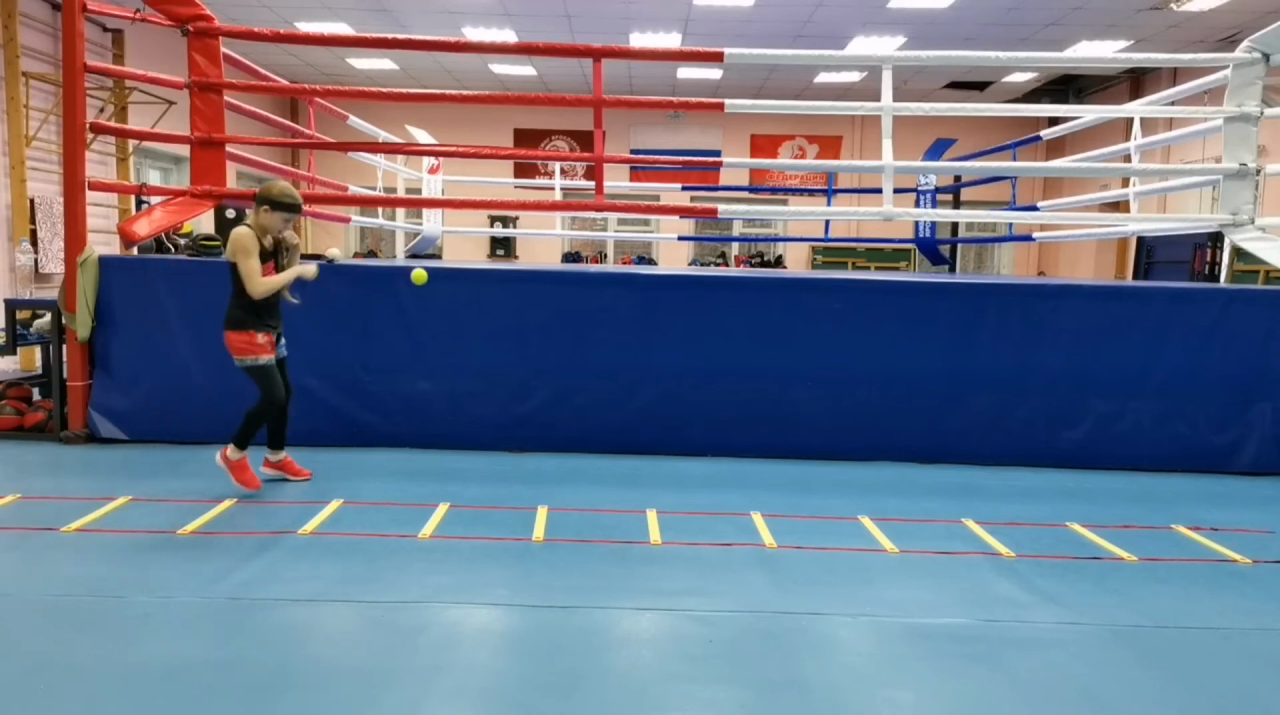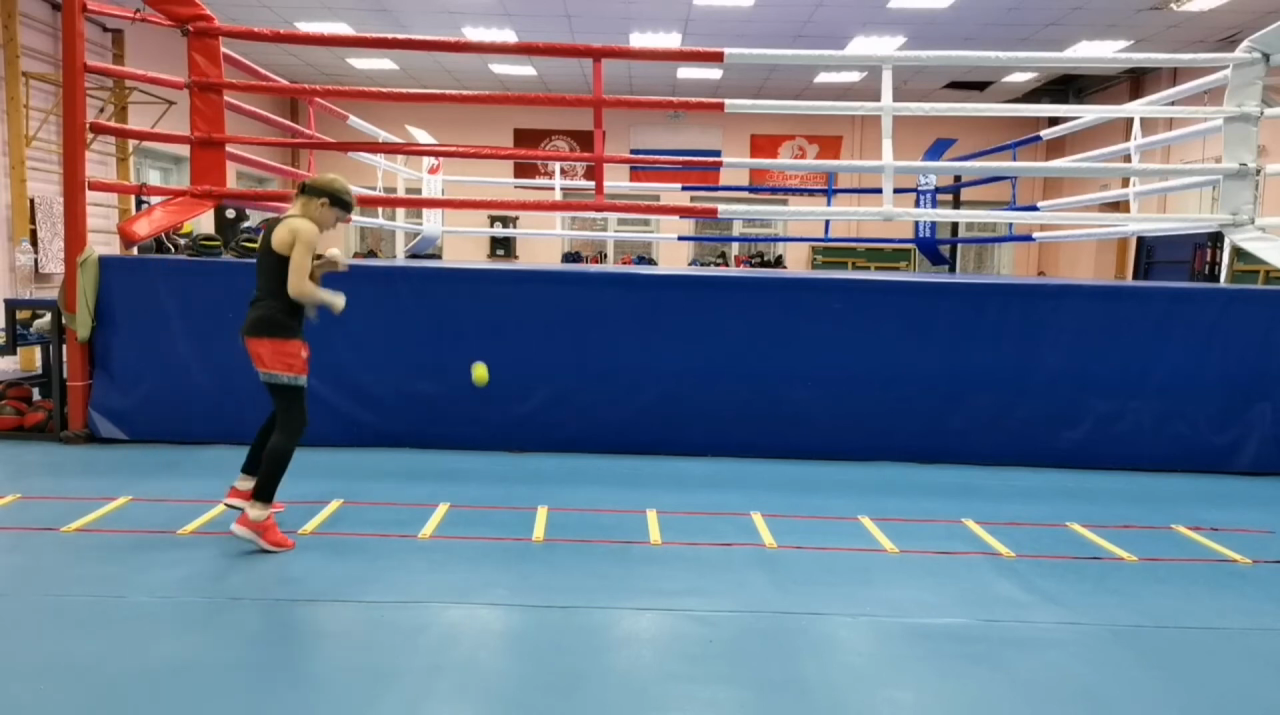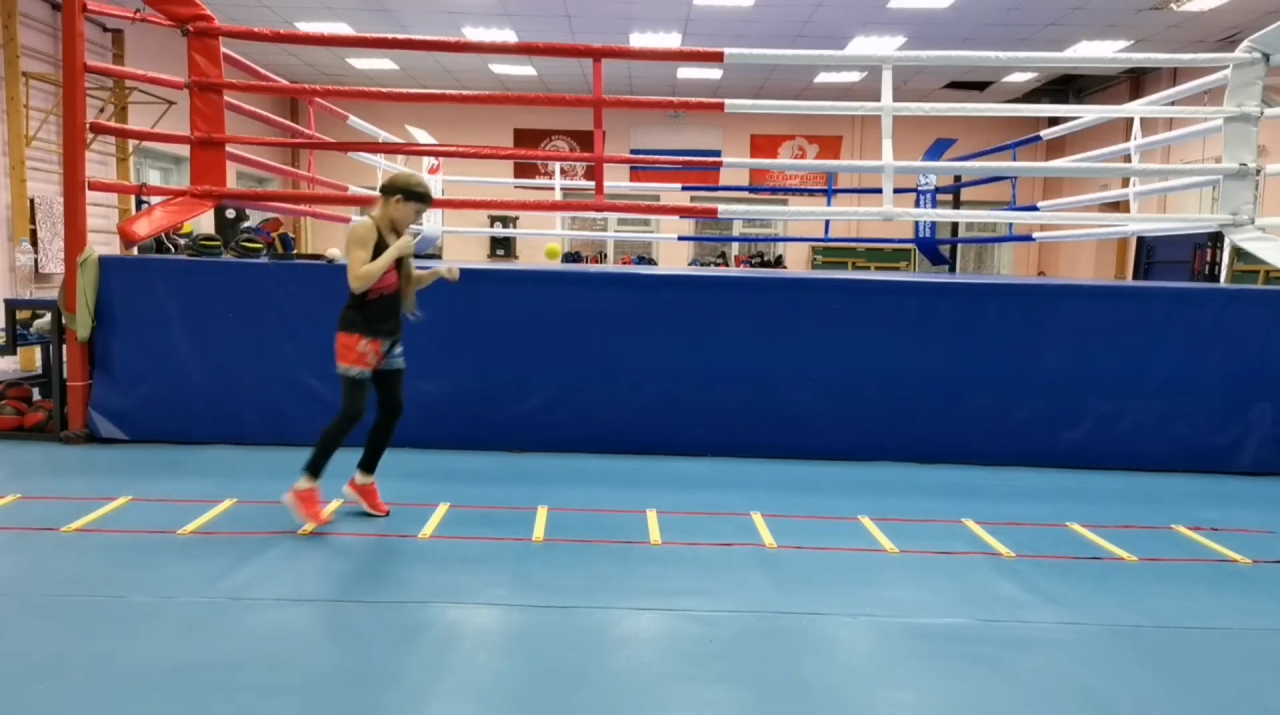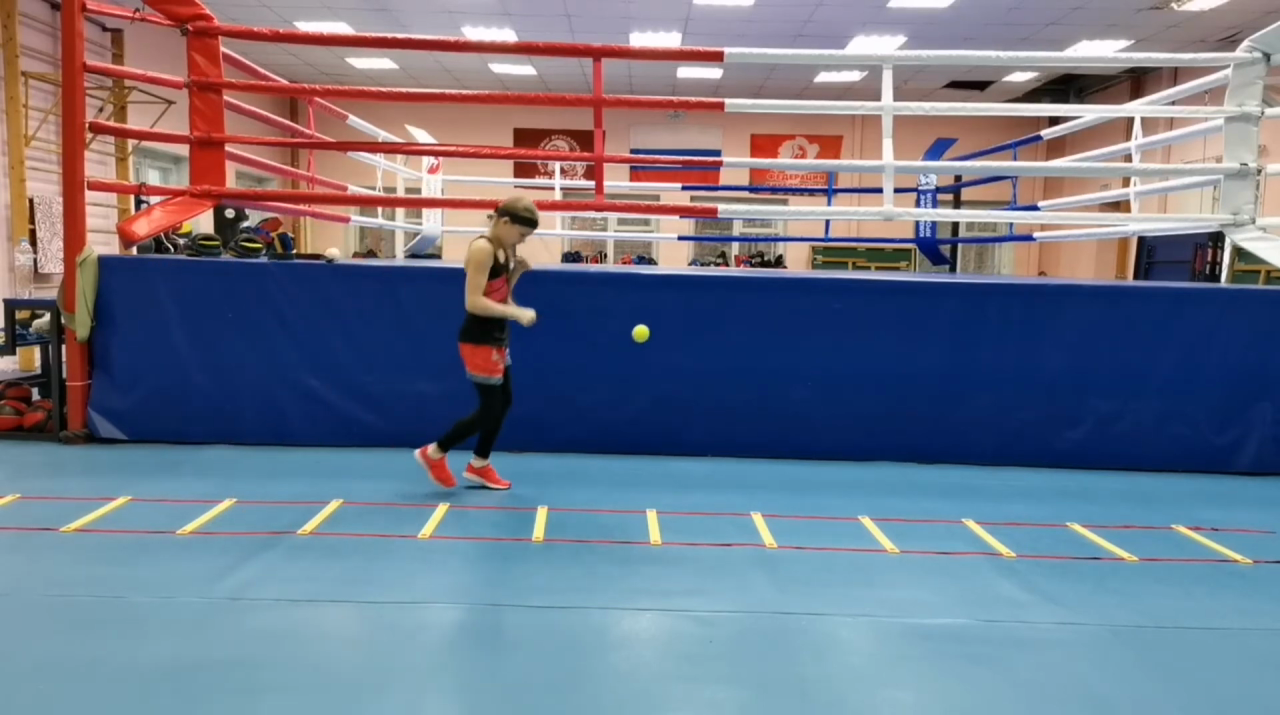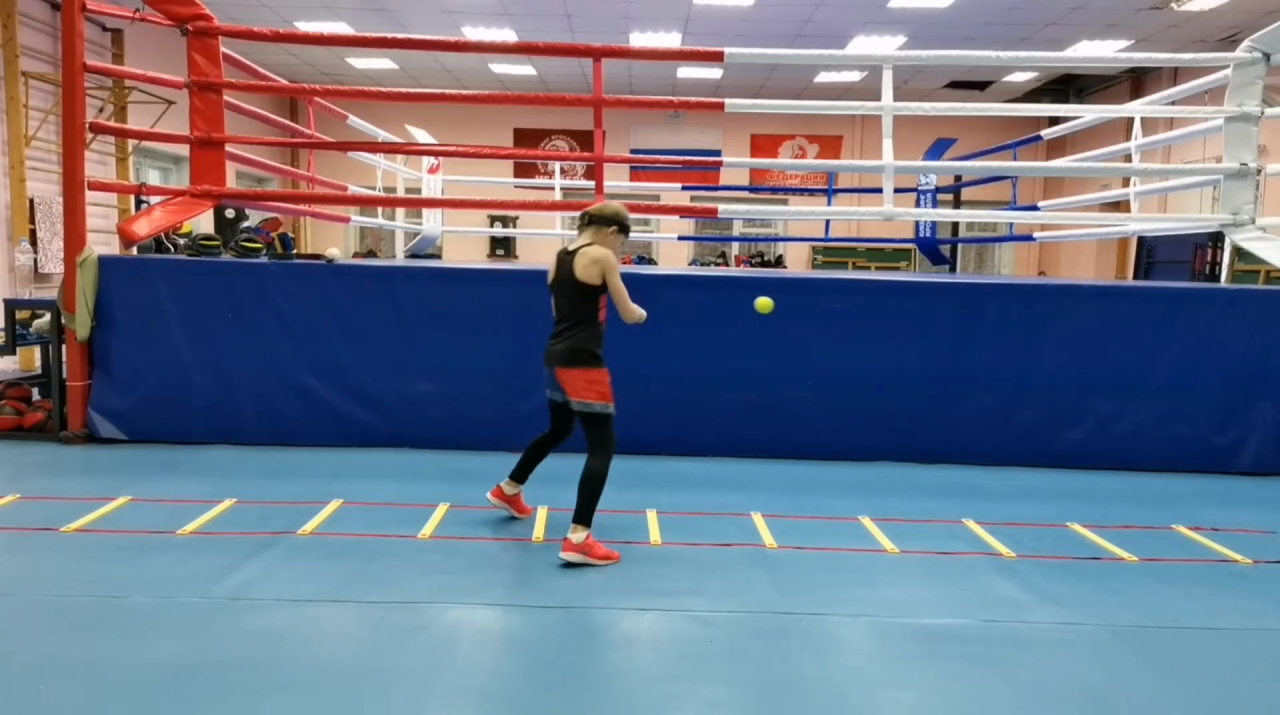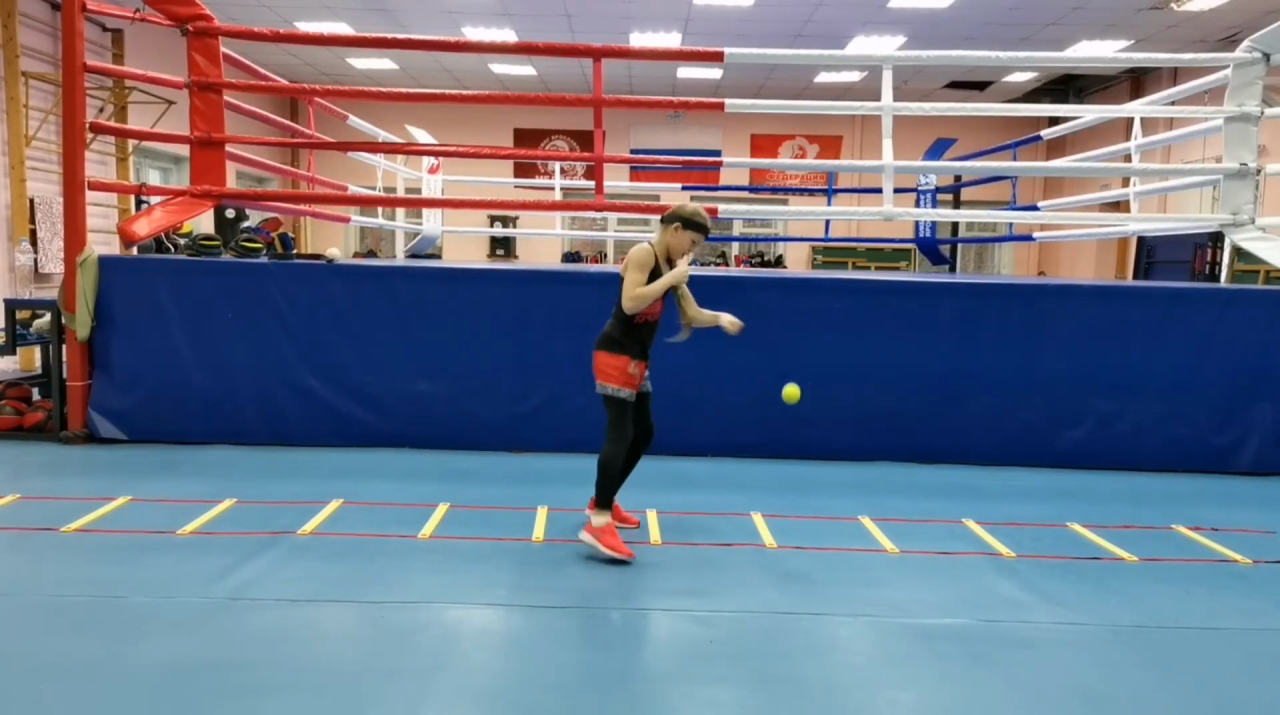
dt=0.7s
person 1, frame 1
left shoulder: (273, 238)
right shoulder: (243, 236)
left elbow: (284, 289)
right elbow: (257, 289)
left wrist: (294, 252)
right wrist: (299, 271)
left hip: (270, 328)
right hip: (245, 330)
left knee: (282, 393)
right knee: (274, 396)
left ankle: (276, 457)
right ankle: (235, 453)
person 1, frame 2
left shoulder: (281, 227)
right shoulder: (303, 229)
right elbow: (299, 290)
left wrist: (326, 265)
right wrist: (332, 300)
left hip: (261, 330)
right hip: (277, 335)
left knee: (284, 414)
right knee: (293, 423)
left ankle: (247, 488)
right ankle: (257, 514)
person 1, frame 3
left shoulder: (396, 234)
right shoulder: (363, 228)
left elbow: (409, 283)
right elbow: (358, 282)
left wrist: (439, 271)
right wrist: (397, 251)
left hip: (388, 336)
right hip: (358, 333)
left knee: (392, 410)
right knee: (352, 412)
left ankle: (362, 482)
right ankle: (305, 487)
person 1, frame 4
left shoulder: (503, 250)
right shoulder: (481, 249)
right elbow: (475, 304)
left wrist: (516, 272)
right wrist: (518, 314)
left hip: (495, 339)
right hip: (480, 341)
left knee: (502, 401)
right knee: (487, 411)
left ankle: (479, 465)
right ankle: (433, 452)
person 1, frame 5
left shoulder: (560, 258)
right shoulder: (601, 257)
right elbow: (627, 314)
right wrist: (641, 313)
left hip: (558, 357)
right hip: (583, 362)
left knee: (559, 431)
right knee: (602, 446)
left ankle: (507, 490)
right ankle: (577, 538)
person 1, frame 6
left shoulder: (677, 267)
right shoulder: (643, 253)
left elbow: (692, 315)
right elbow: (630, 303)
left wrist: (721, 318)
right wrist: (672, 279)
left hip: (637, 357)
right hip: (615, 352)
left knee: (642, 435)
right knee: (620, 435)
left ankle: (603, 503)
right ankle: (600, 523)
